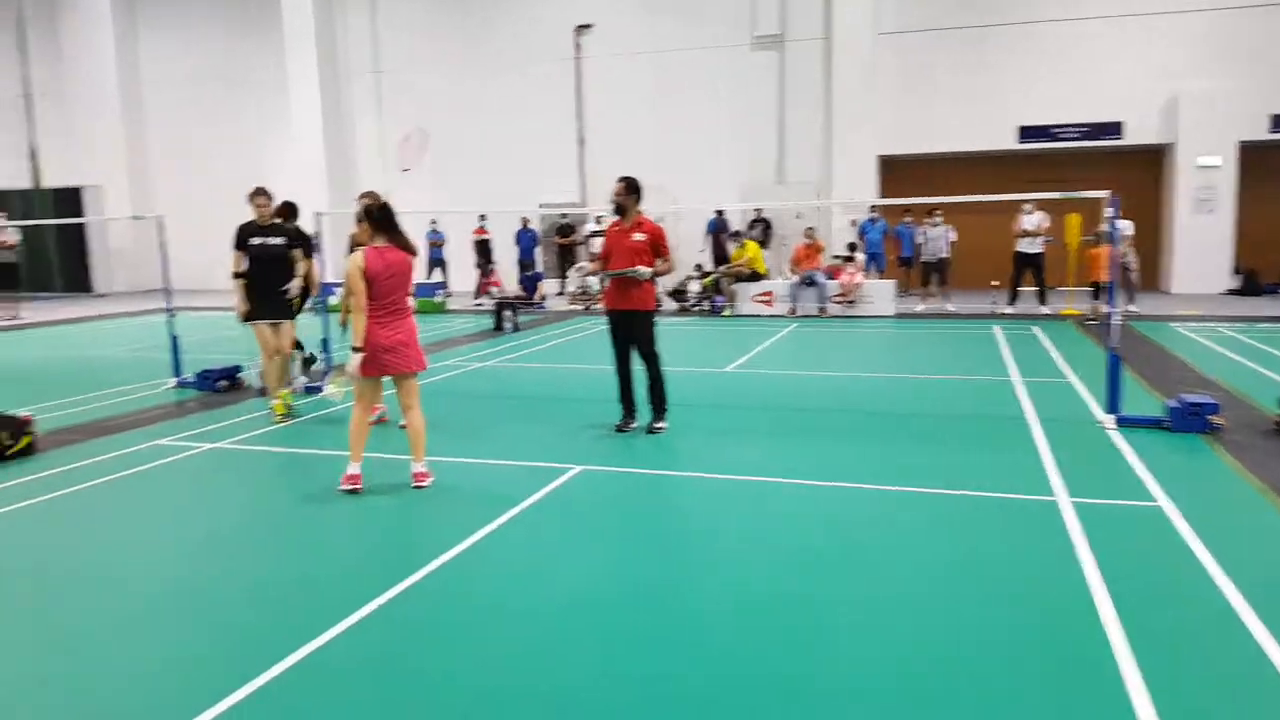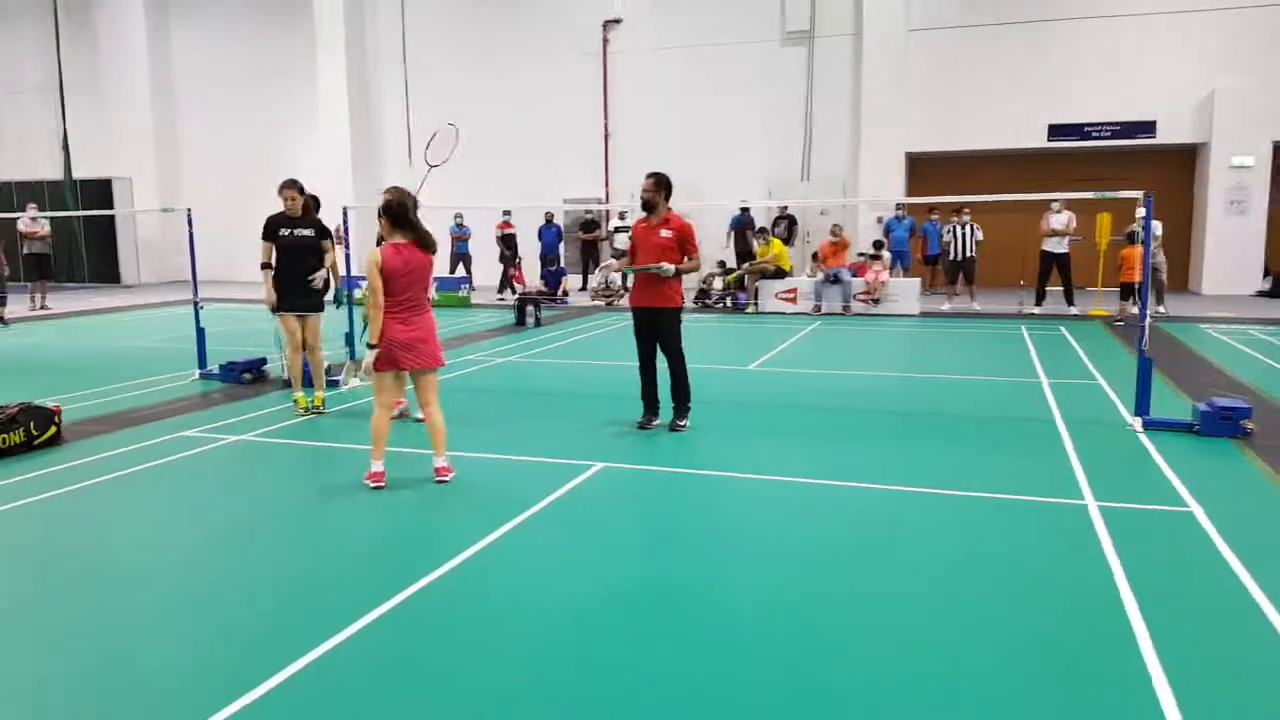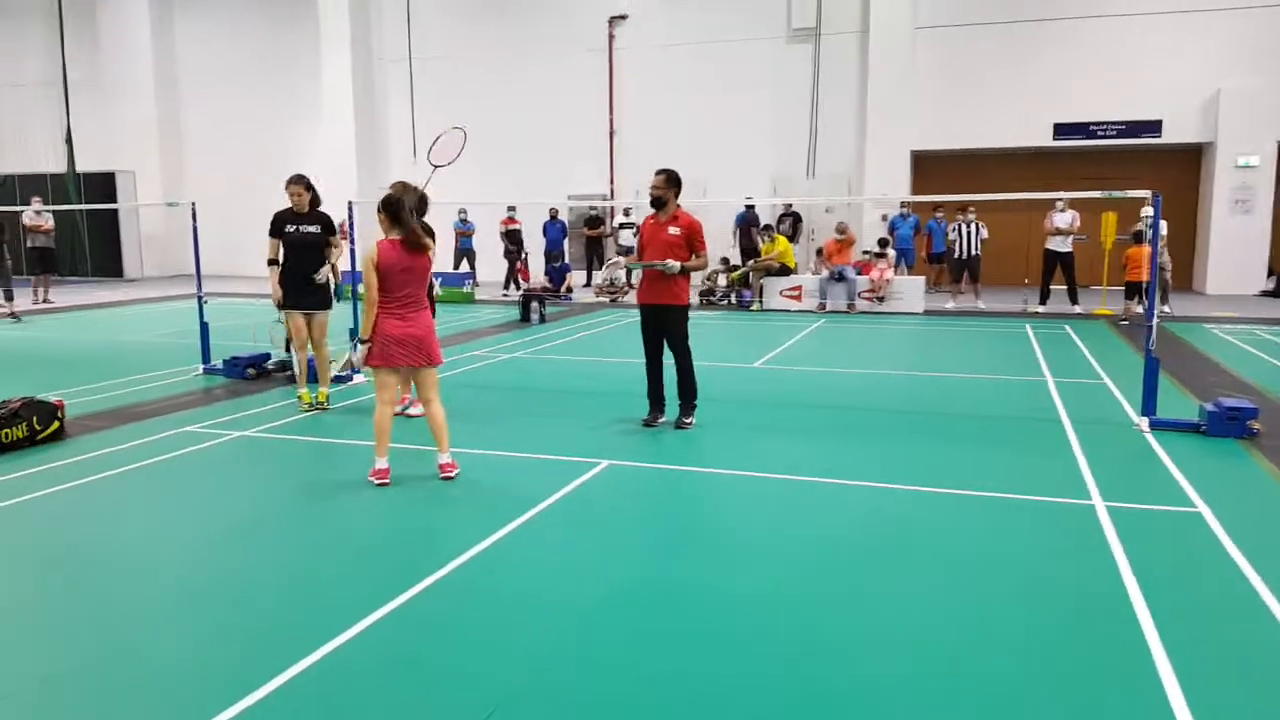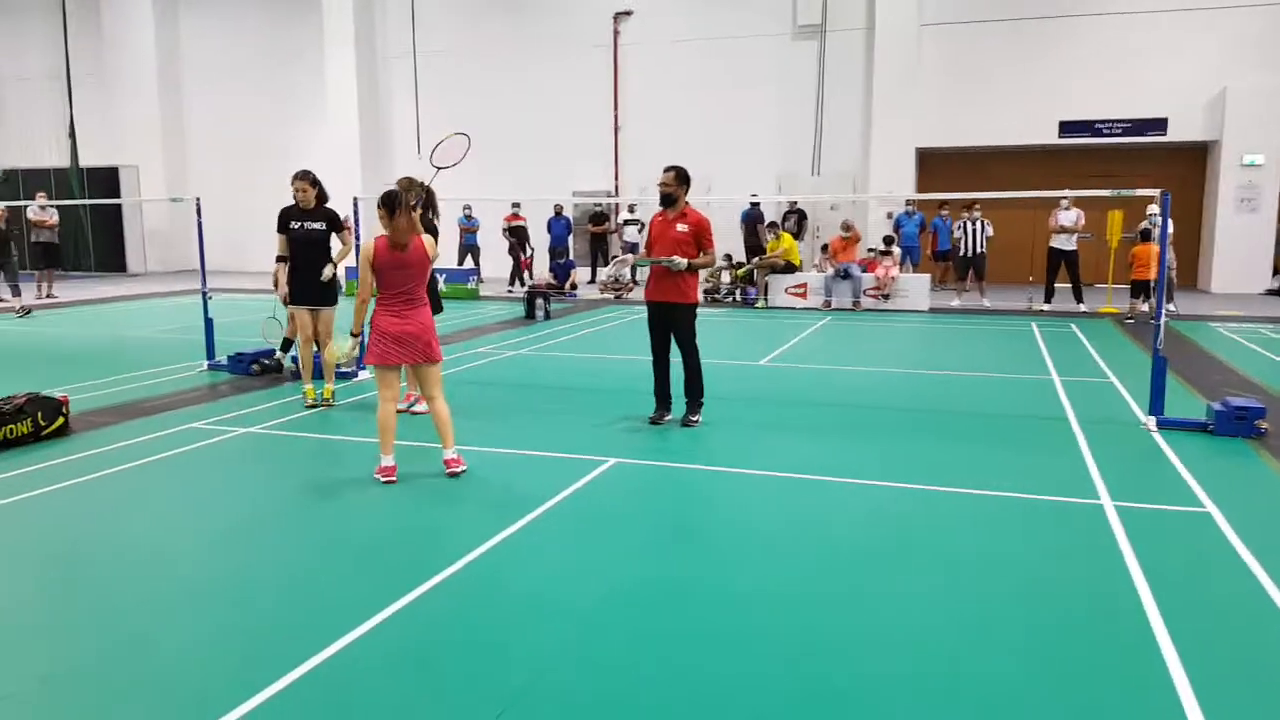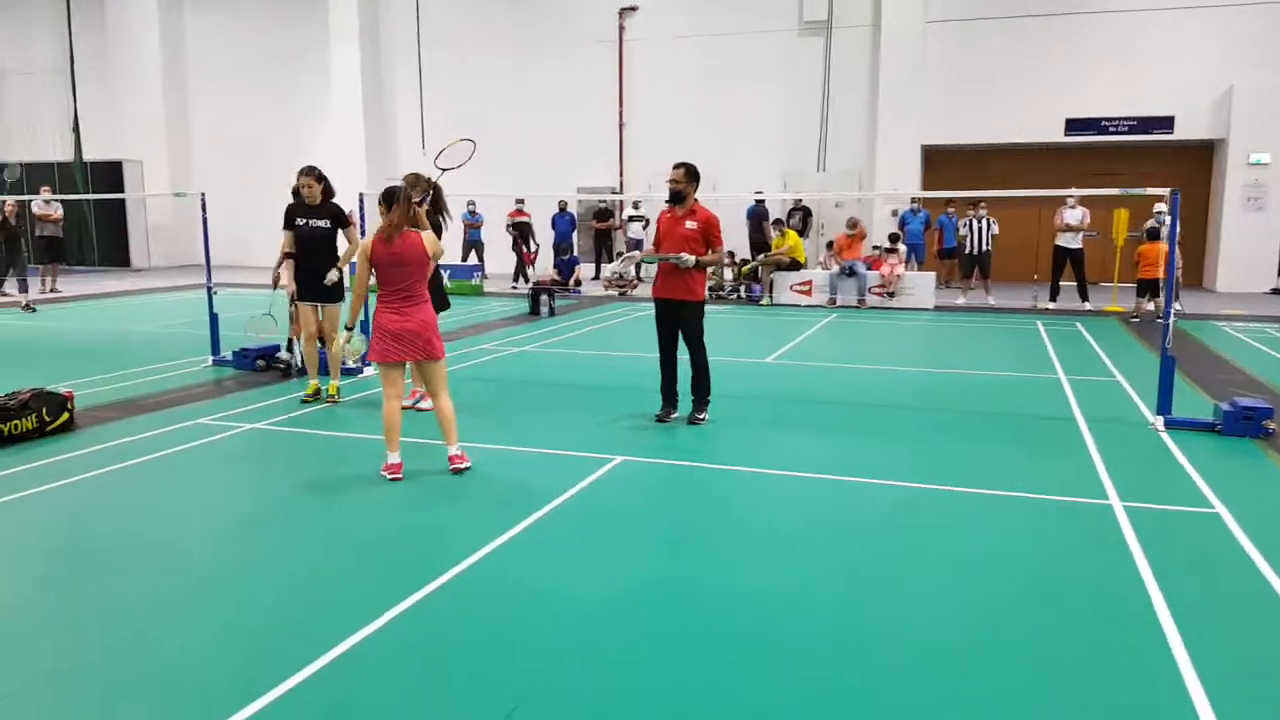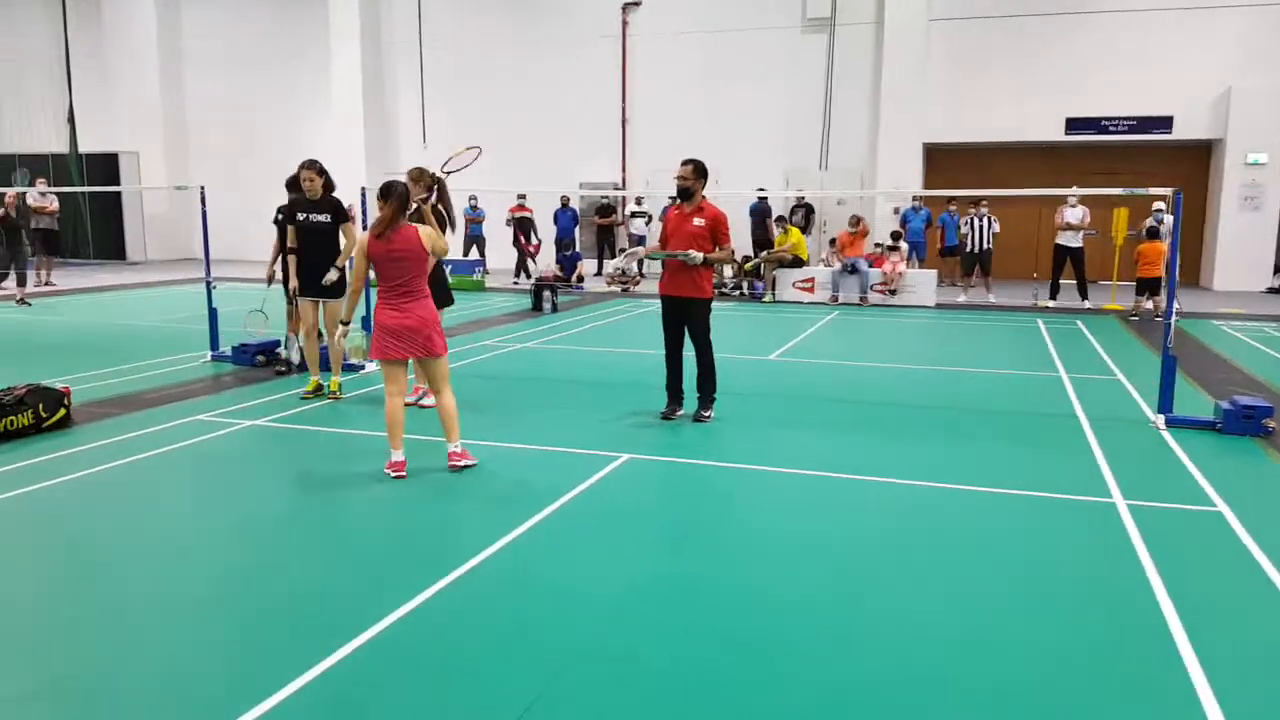
dt=0.1s
person 1, frame 1
left shoulder: (358, 259)
right shoulder: (406, 253)
left elbow: (359, 307)
left wrist: (357, 349)
left hip: (373, 338)
right hip: (403, 336)
left knee: (361, 408)
right knee: (411, 407)
left ankle: (353, 472)
right ankle: (419, 470)
person 1, frame 2
left shoulder: (378, 256)
right shoulder: (427, 249)
left elbow: (376, 305)
left wrist: (372, 346)
left hip: (390, 336)
right hip: (421, 333)
left knee: (383, 406)
right knee: (430, 403)
left ankle: (376, 470)
right ankle: (442, 465)
person 1, frame 3
left shoulder: (375, 252)
right shoulder: (426, 245)
left elbow: (371, 301)
left wrist: (363, 340)
right wrist: (411, 221)
left hip: (387, 331)
right hip: (421, 328)
left knee: (385, 401)
right knee: (431, 398)
left ankle: (381, 467)
right ankle: (446, 461)
person 1, frame 4
left shoulder: (371, 248)
right shoulder: (428, 242)
left elbow: (364, 296)
left wrist: (355, 334)
right wrist: (414, 220)
left hip: (386, 328)
right hip: (420, 325)
left knee: (387, 399)
right knee: (435, 395)
left ankle: (387, 464)
right ankle: (451, 457)
person 1, frame 5
left shoulder: (369, 245)
right shoulder: (426, 238)
left elbow: (360, 292)
left wrist: (348, 328)
right wrist: (424, 221)
left hip: (388, 325)
right hip: (422, 321)
left knee: (392, 396)
right knee: (439, 391)
left ankle: (393, 462)
right ankle: (455, 453)
person 1, frame 6
left shoulder: (367, 241)
right shoulder: (425, 233)
left elbow: (356, 287)
right elbow: (443, 251)
left wrist: (344, 323)
right wrist: (429, 216)
left hip: (389, 321)
right hip: (423, 317)
left knee: (394, 393)
right knee: (442, 388)
left ankle: (397, 460)
right ankle: (455, 450)
person 2, frame 1
left shoulder: (652, 229)
right shoulder: (611, 230)
left elbow: (668, 264)
right elbow: (603, 262)
left wrist: (650, 271)
right wrist: (589, 268)
left hip: (641, 306)
right hip: (614, 305)
left knee: (648, 357)
right knee: (621, 360)
left ankle: (659, 413)
right ankle: (628, 413)
person 2, frame 2
left shoulder: (681, 226)
right shoulder: (639, 226)
left elbow: (695, 263)
left wrist: (674, 269)
right wrist: (615, 264)
left hip: (667, 304)
right hip: (640, 302)
left knee: (673, 355)
right knee: (645, 357)
left ankle: (681, 410)
right ankle: (650, 410)
person 2, frame 3
left shoulder: (689, 223)
right shoulder: (647, 223)
left elbow: (702, 261)
left wrist: (679, 266)
right wrist: (624, 262)
left hip: (675, 302)
right hip: (647, 300)
left knee: (681, 353)
right knee: (652, 355)
left ankle: (688, 408)
right ankle: (656, 408)
person 2, frame 4
left shoulder: (698, 220)
right shoulder: (656, 220)
left elbow: (710, 258)
left wrist: (686, 263)
left hip: (682, 299)
right hip: (654, 298)
left knee: (688, 351)
right knee: (659, 353)
left ankle: (694, 406)
right ankle: (662, 405)
person 2, frame 5
left shoulder: (707, 218)
right shoulder: (664, 217)
left elbow: (719, 256)
left wrist: (695, 260)
left hip: (691, 297)
right hip: (663, 295)
left knee: (696, 349)
right knee: (666, 350)
left ankle: (701, 404)
right ankle: (669, 403)
person 2, frame 6
left shoulder: (715, 215)
right shoulder: (671, 214)
left elbow: (727, 253)
left wrist: (702, 257)
left hip: (698, 294)
right hip: (669, 292)
left knee: (702, 347)
right knee: (672, 347)
left ankle: (706, 401)
right ankle: (674, 400)
person 3, frame 1
left shoulder: (285, 232)
right shoulder: (244, 232)
left elbow: (300, 261)
right elbow: (238, 269)
left wrist: (298, 279)
right wrist: (240, 299)
left hip: (282, 298)
right hip: (257, 299)
left knee: (285, 350)
right knee: (269, 351)
left ankle: (284, 391)
right ankle: (275, 403)
person 3, frame 2
left shoulder: (315, 223)
right shoulder: (274, 222)
left elbow: (329, 250)
right elbow: (266, 259)
left wrist: (324, 269)
right wrist: (269, 289)
left hip: (310, 290)
right hip: (285, 290)
left knee: (312, 343)
right knee: (295, 343)
left ankle: (319, 395)
right ankle: (299, 396)
person 3, frame 3
left shoulder: (322, 219)
right shoulder: (280, 218)
left elbow: (337, 247)
right elbow: (273, 255)
left wrist: (328, 265)
right wrist: (275, 284)
left hip: (317, 287)
right hip: (291, 288)
left knee: (319, 341)
right knee: (300, 341)
left ankle: (323, 391)
right ankle: (303, 393)
person 3, frame 4
left shoulder: (328, 215)
right shoulder: (286, 214)
left elbow: (348, 244)
right elbow: (282, 252)
left wrist: (333, 264)
right wrist: (281, 282)
left hip: (324, 283)
right hip: (298, 284)
left knee: (324, 337)
right knee: (305, 337)
left ankle: (329, 388)
right ankle: (308, 389)
person 3, frame 5
left shoulder: (334, 211)
right shoulder: (293, 210)
left elbow: (354, 244)
right elbow: (289, 249)
left wrist: (338, 269)
right wrist: (289, 279)
left hip: (330, 280)
right hip: (303, 281)
left knee: (330, 333)
right knee: (309, 334)
left ankle: (334, 384)
right ankle: (313, 384)
person 3, frame 6
left shoulder: (334, 205)
right shoulder: (294, 205)
left elbow: (351, 240)
right elbow: (291, 244)
left wrist: (337, 268)
right wrist: (292, 275)
left hip: (331, 276)
right hip: (305, 276)
left knee: (332, 329)
right knee: (308, 330)
left ankle: (336, 380)
right ankle: (315, 380)
